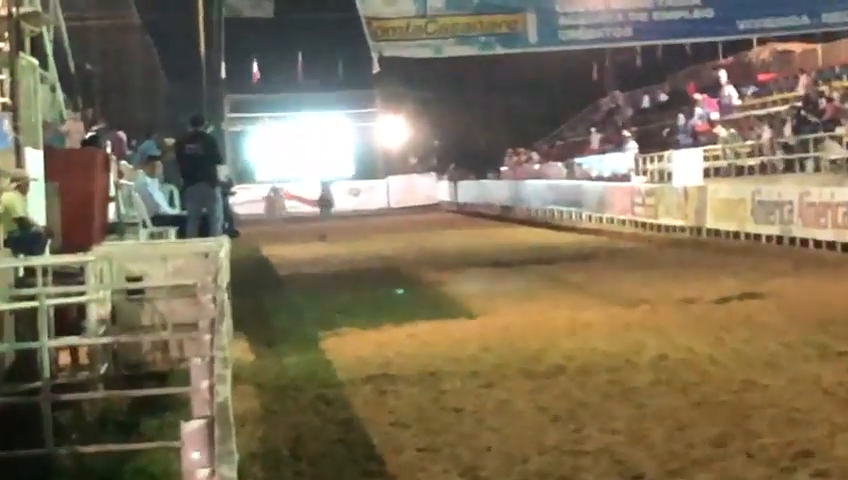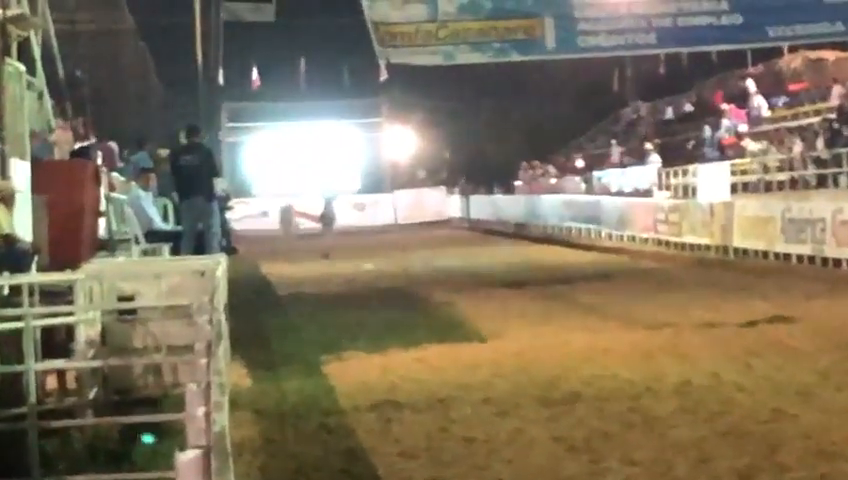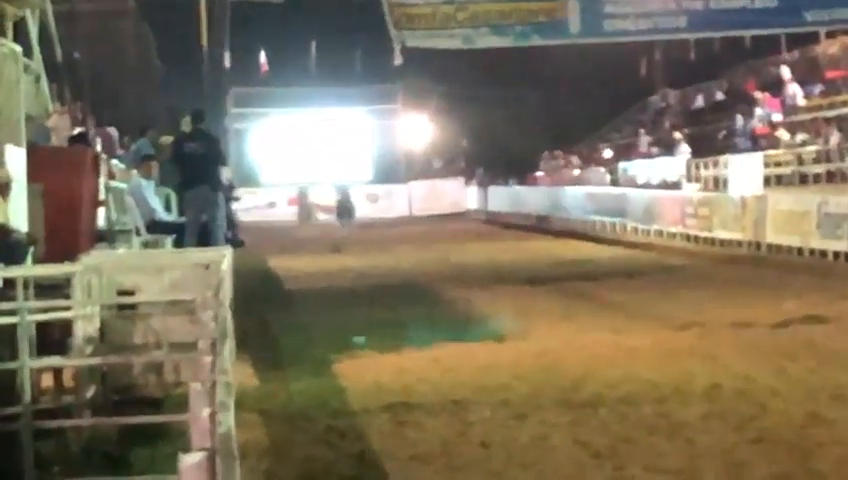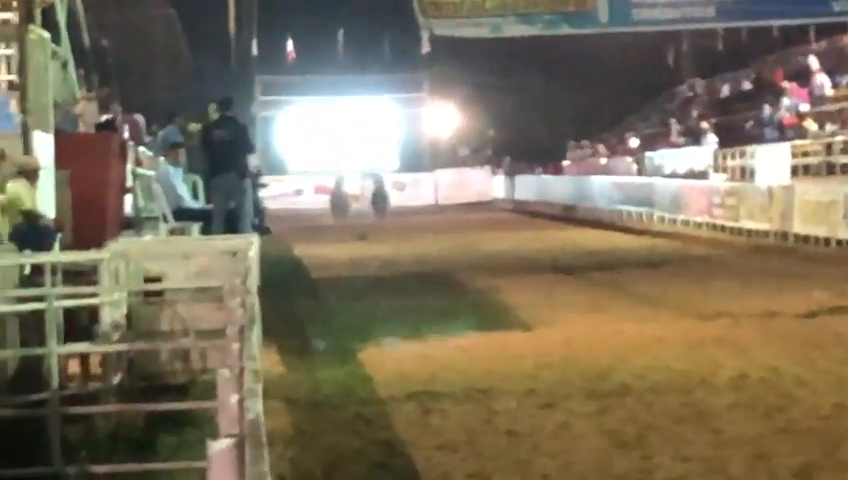
dt=0.5s
person 1, frame 1
left shoulder: (181, 142)
right shoulder: (209, 139)
left elbow: (179, 162)
right elbow: (218, 160)
left hip: (190, 184)
right hip: (209, 182)
left knee: (192, 218)
right knee: (215, 217)
person 1, frame 2
left shoulder: (176, 153)
right shoulder: (205, 151)
left elbow: (173, 175)
right elbow: (215, 174)
left hip: (186, 198)
right hip: (205, 196)
left knee: (187, 234)
right knee: (212, 233)
person 1, frame 3
left shoulder: (180, 141)
right shoulder: (211, 139)
left elbow: (176, 163)
right elbow: (221, 162)
left hip: (189, 188)
right hip: (211, 187)
left knee: (191, 227)
right knee: (217, 226)
person 1, frame 4
left shoulder: (208, 128)
right shoulder: (239, 126)
left elbow: (205, 150)
right elbow: (249, 150)
left hip: (217, 175)
right hip: (238, 174)
left knee: (218, 213)
right knee: (244, 213)
